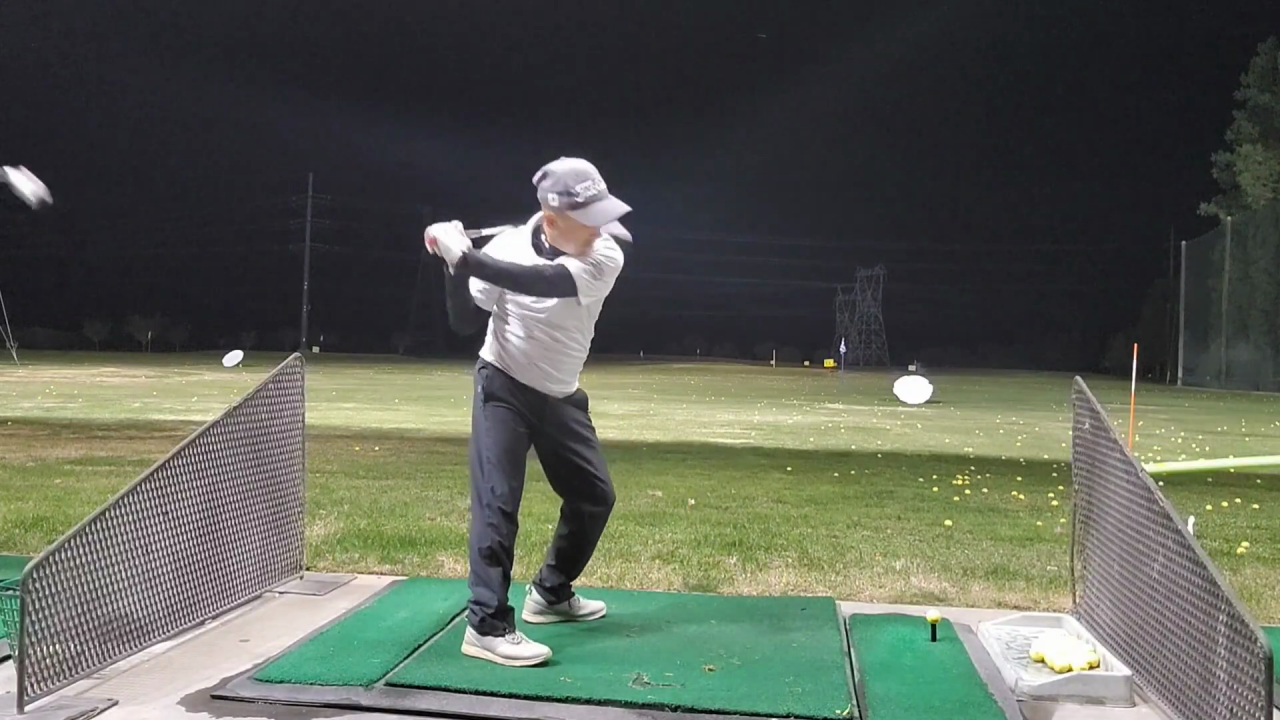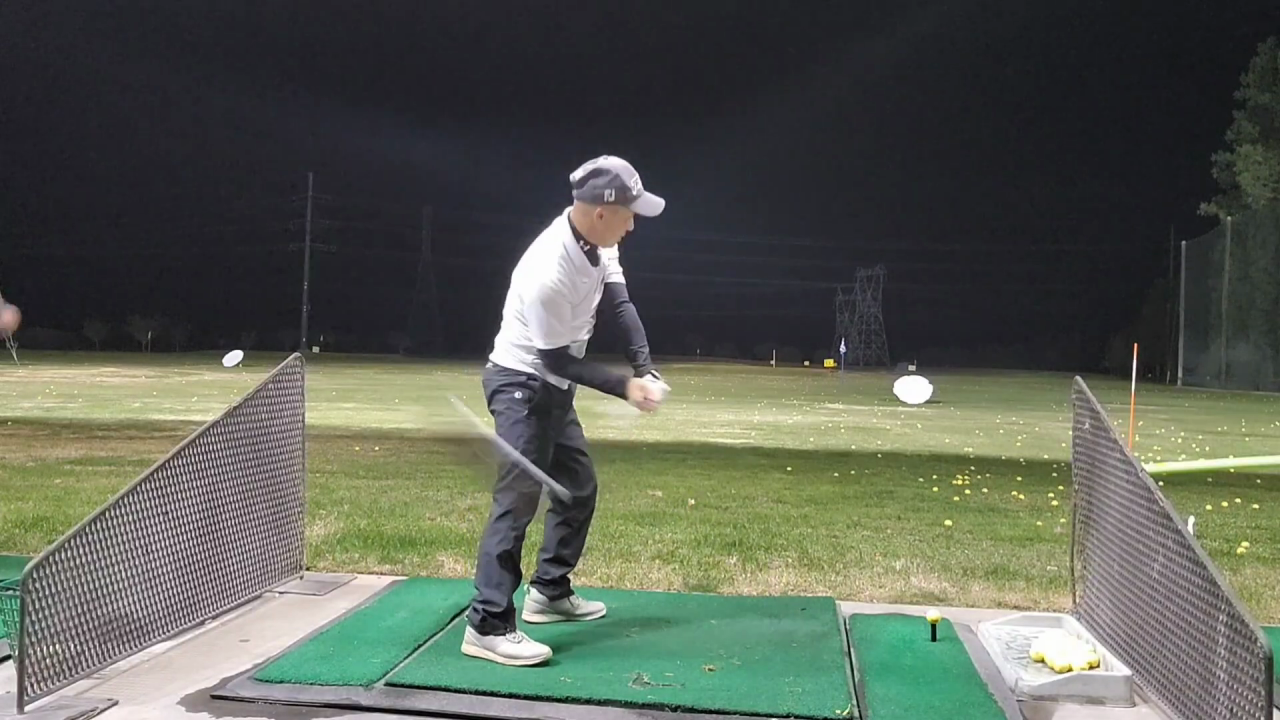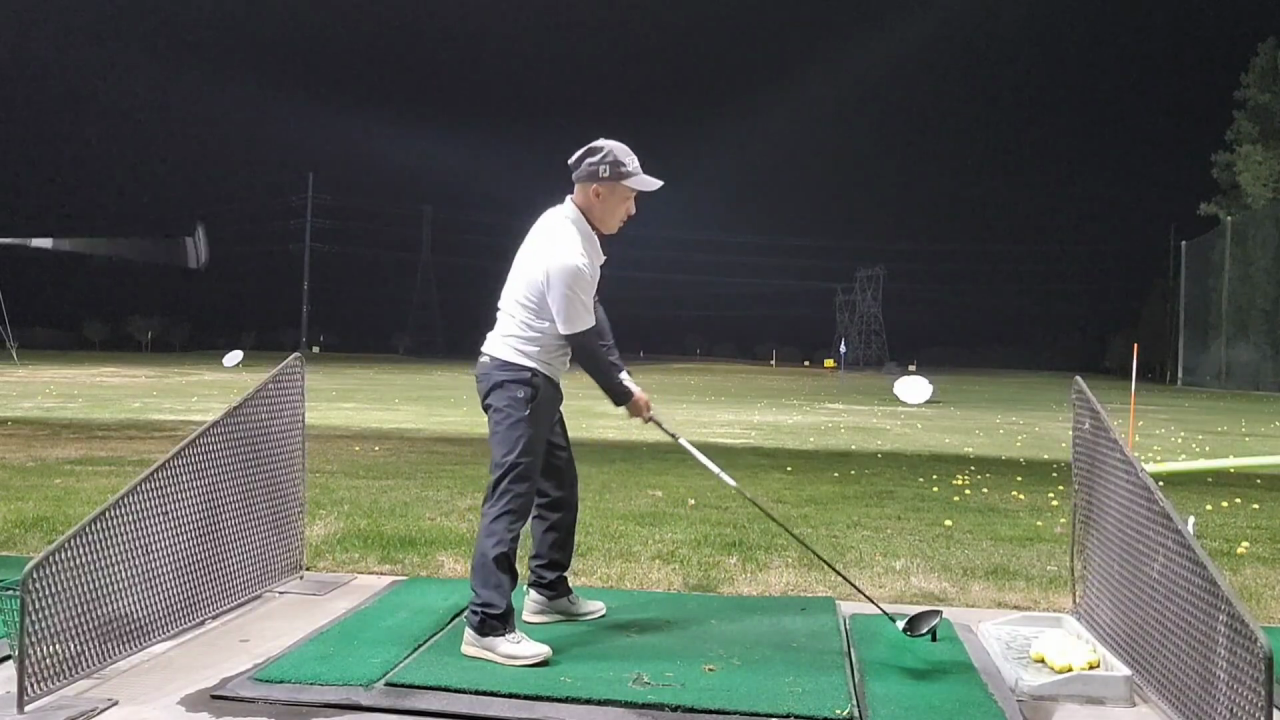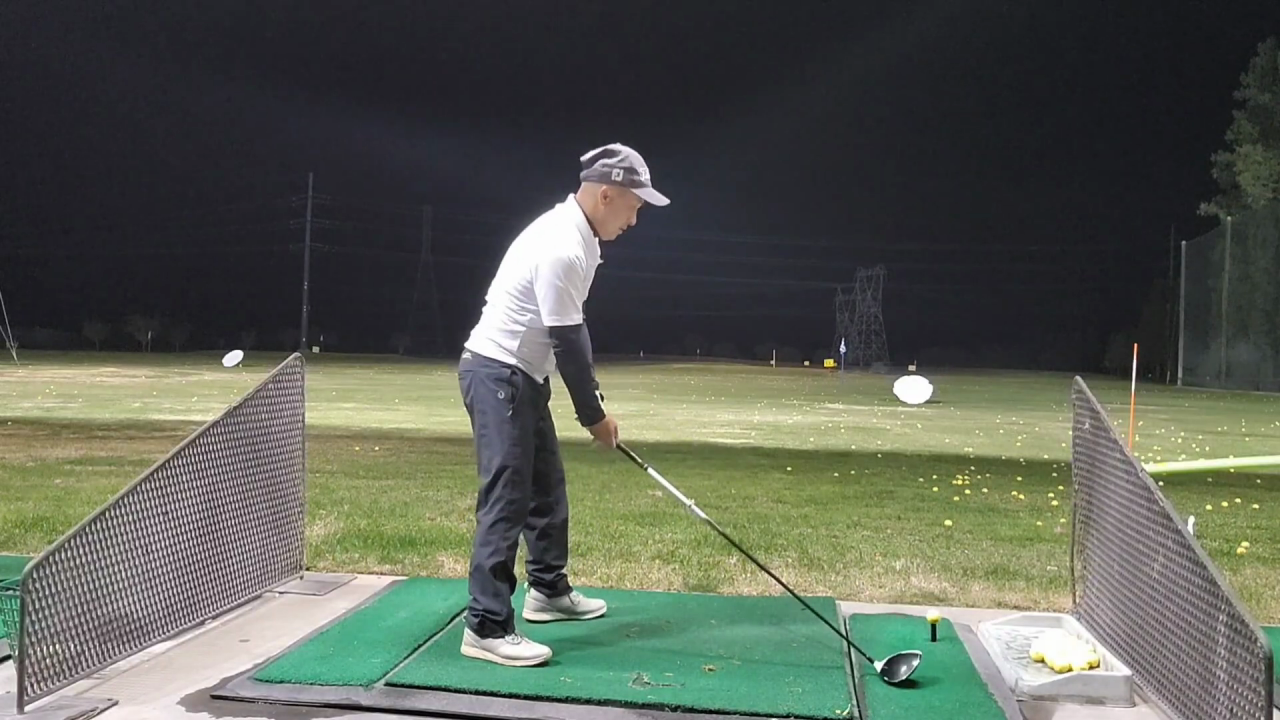
dt=0.5s
person 1, frame 1
left shoulder: (606, 256)
right shoulder: (506, 246)
left elbow: (541, 281)
right elbow: (466, 322)
left wrist: (465, 255)
right wrist: (456, 265)
left hip: (562, 396)
right hip: (503, 386)
left knee: (595, 496)
right knee: (497, 499)
left ankle: (551, 592)
right ankle: (488, 625)
person 1, frame 2
left shoulder: (596, 244)
right shoulder: (548, 274)
left elbow: (620, 305)
right elbow: (556, 358)
left wrist: (644, 369)
right wrist: (622, 386)
left hip: (551, 387)
right hip: (521, 383)
left knee: (578, 487)
right knee: (518, 497)
left ankle: (549, 591)
right ankle: (488, 624)
person 1, frame 3
left shoulder: (566, 222)
right shoulder: (567, 257)
left elbow: (590, 317)
right elbow: (583, 343)
left wrist: (621, 371)
right wrist: (623, 395)
left hip: (532, 376)
right hip: (516, 377)
left knee: (559, 487)
right knee: (514, 496)
left ankle: (548, 591)
right ankle: (487, 625)
person 1, frame 4
left shoulder: (574, 234)
right shoulder: (562, 249)
left elbow: (571, 332)
right elbow: (566, 341)
left wrist: (592, 400)
right wrist: (593, 413)
left hip: (521, 376)
right hip: (498, 374)
left knee: (546, 483)
right knee: (507, 495)
left ankle: (548, 589)
right ankle: (486, 627)
